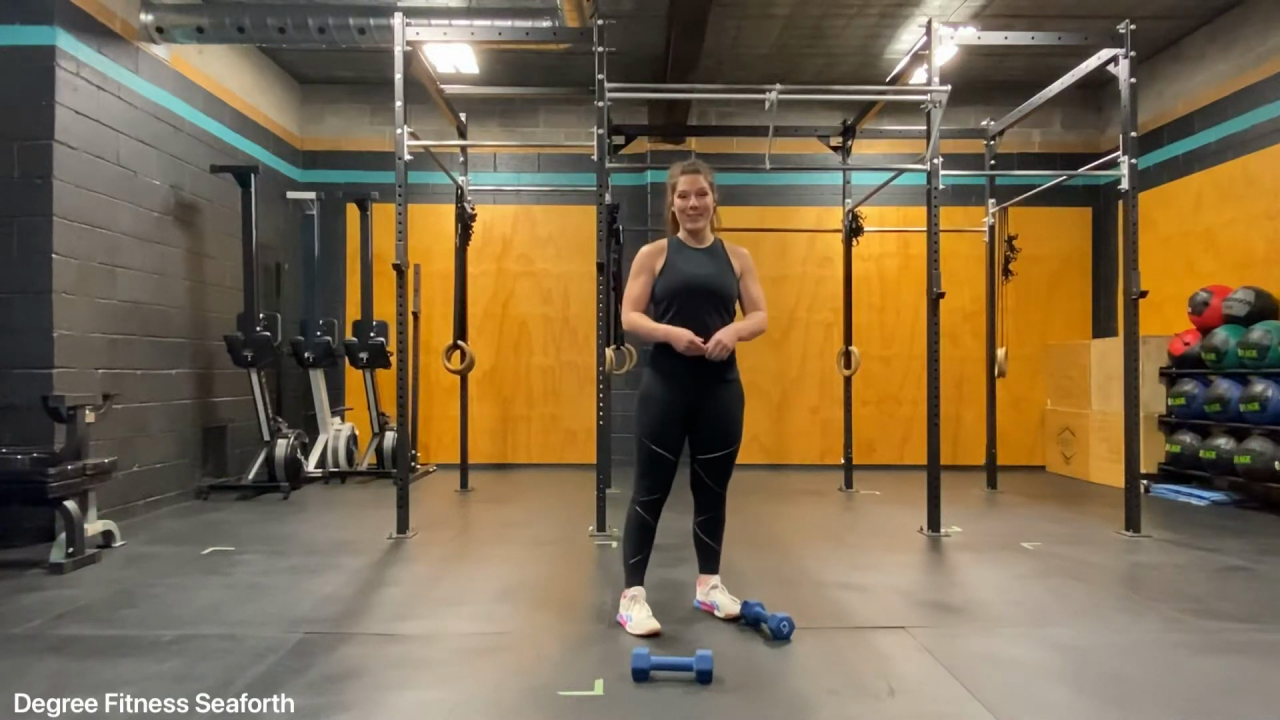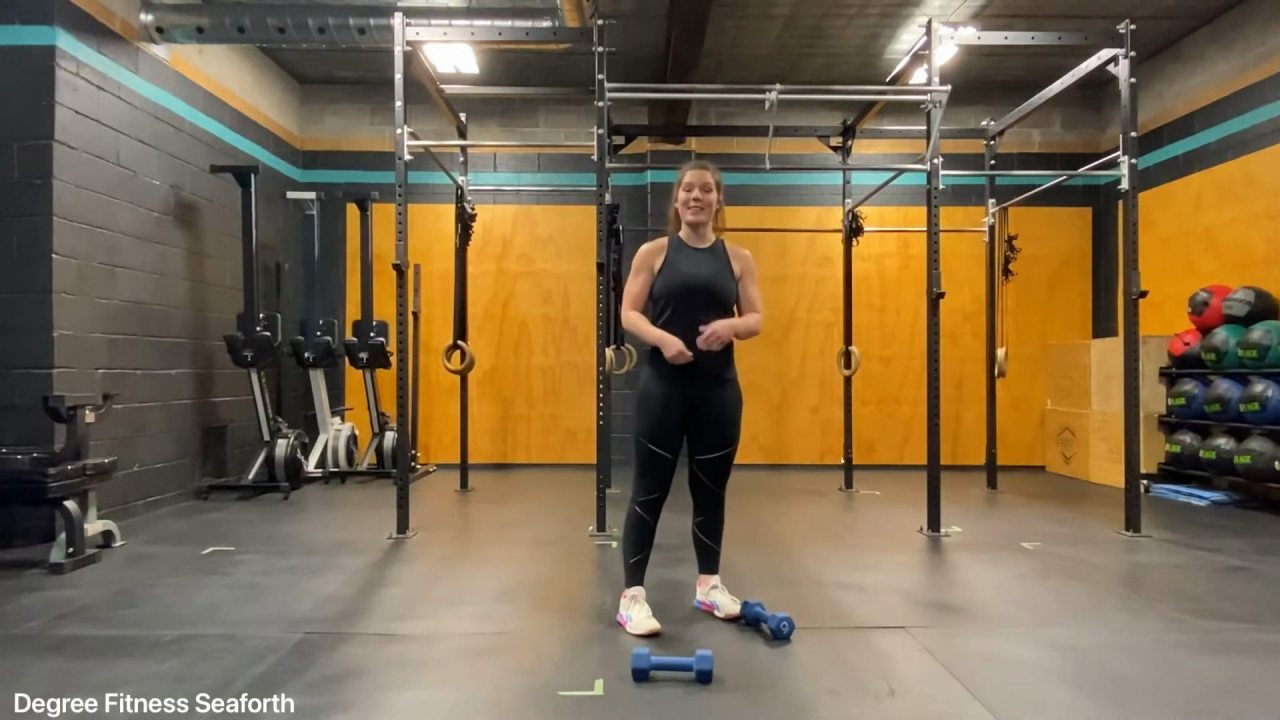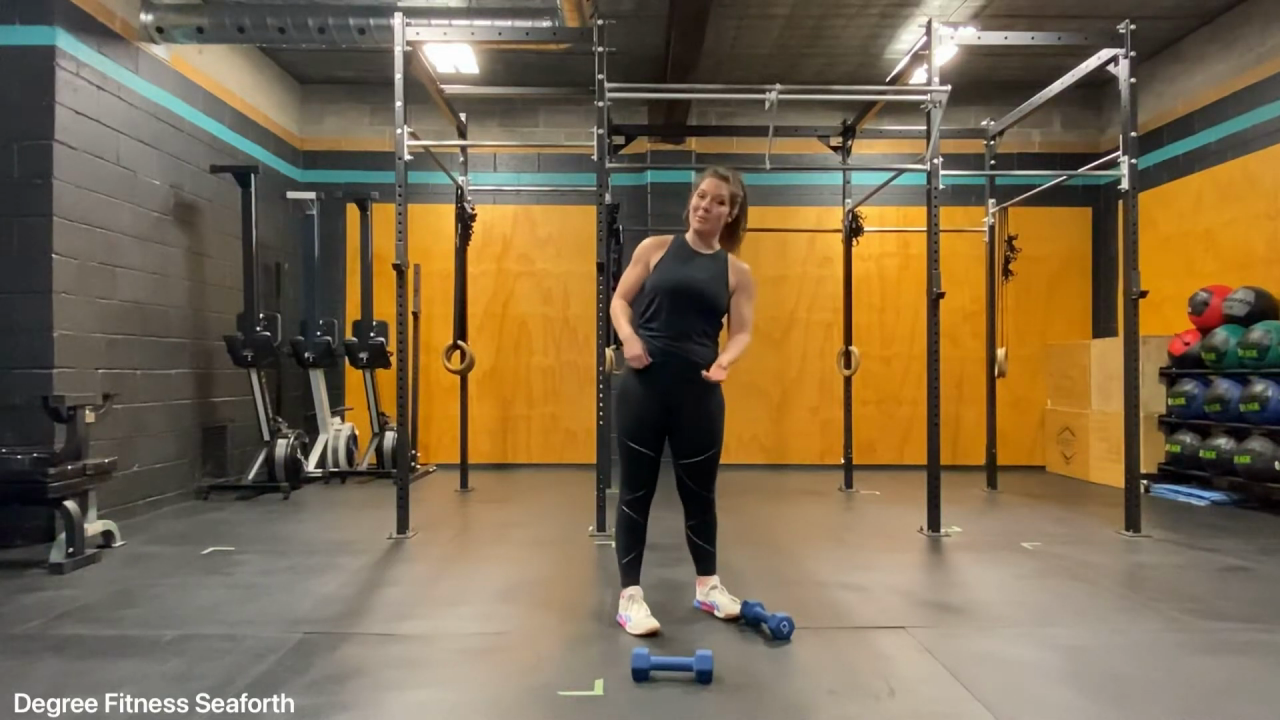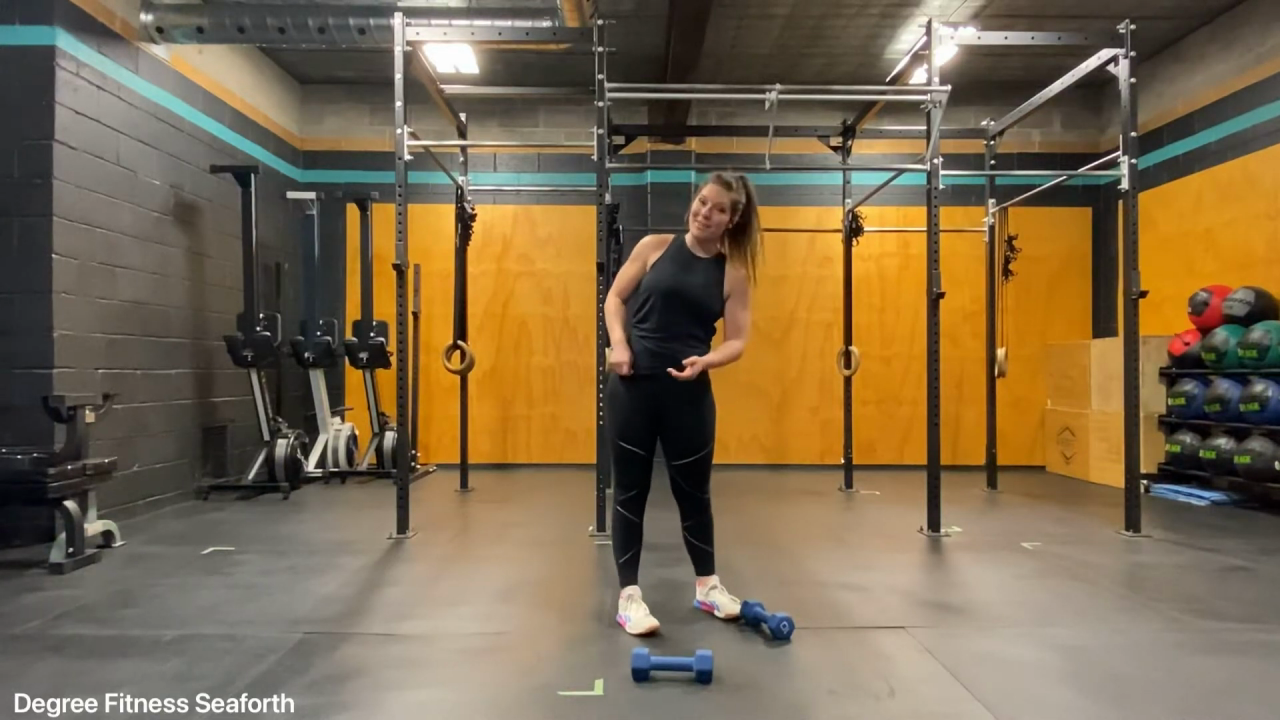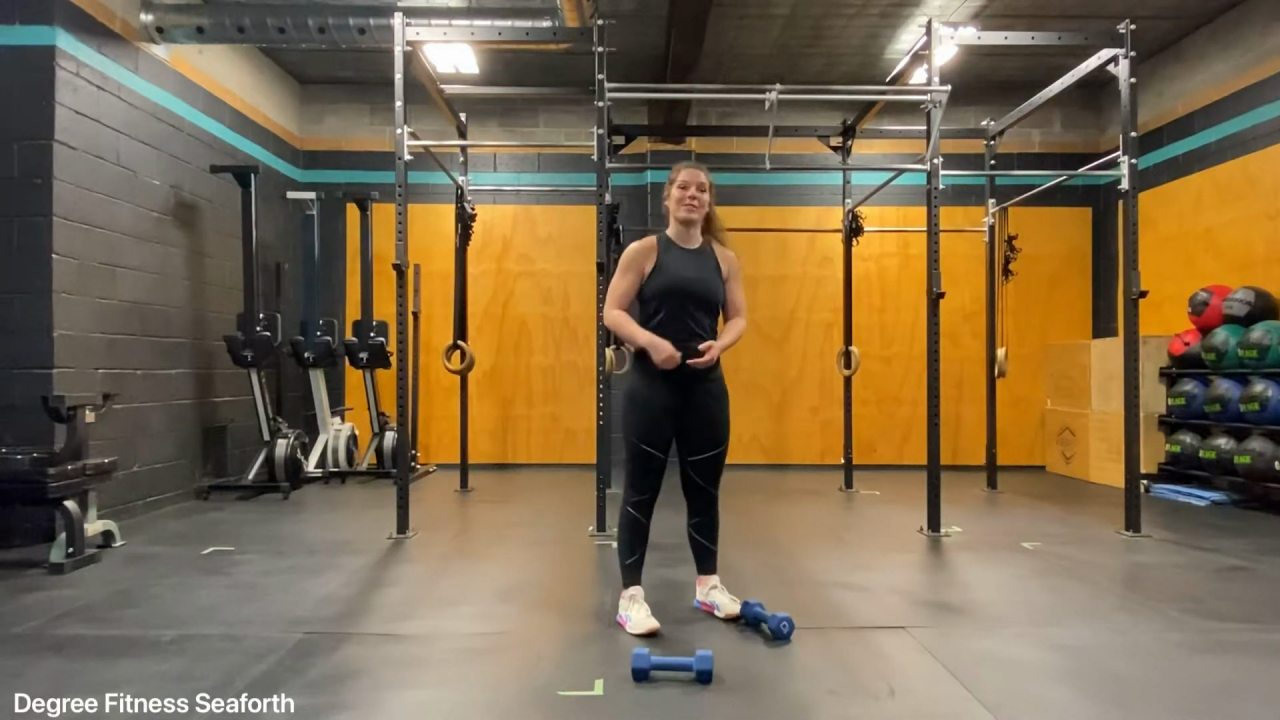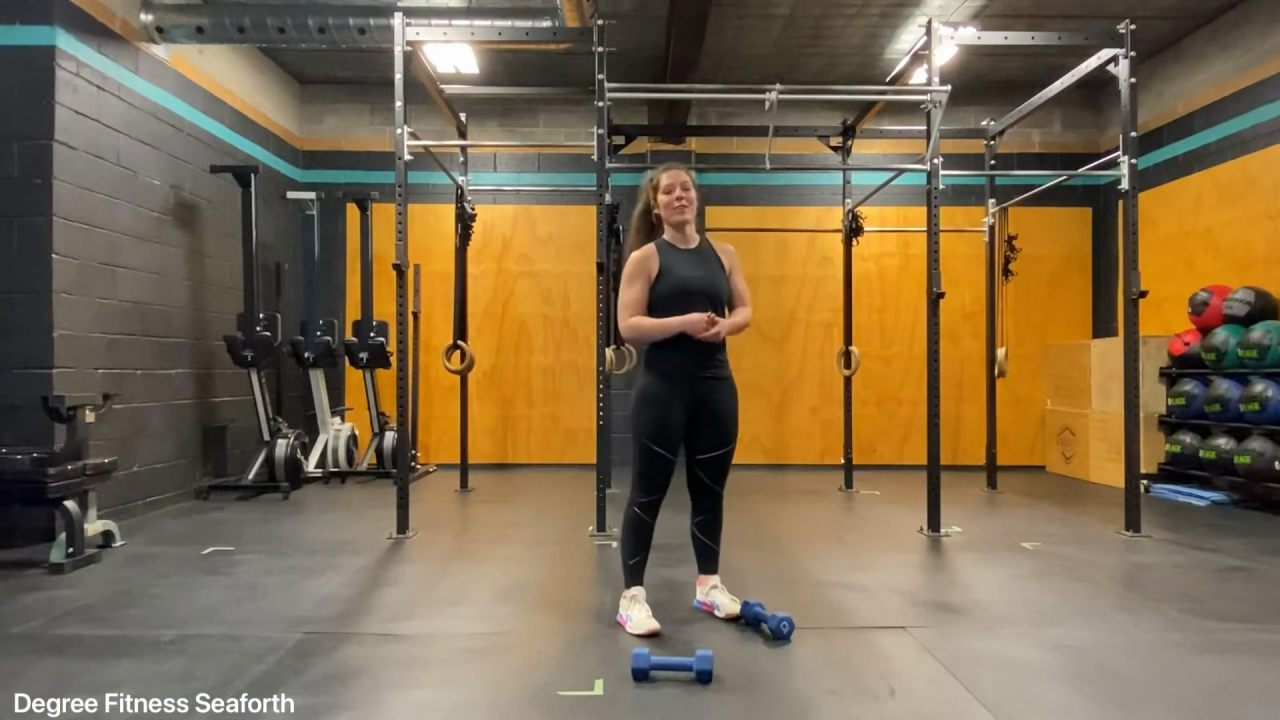
dt=0.5s
person 1, frame 1
left shoulder: (737, 257)
right shoulder: (653, 254)
left elbow: (760, 317)
right elbow: (630, 316)
left wrist: (734, 330)
right wrist: (669, 332)
left hip: (721, 387)
right hip: (665, 385)
left knee: (712, 489)
right knee: (650, 489)
left ankle: (708, 583)
right ankle: (632, 595)
person 1, frame 2
left shoulder: (737, 258)
right shoulder: (654, 252)
left elbow: (756, 320)
right elbow: (630, 312)
left wrist: (732, 328)
right wrist: (661, 337)
left hip: (718, 387)
right hip: (663, 384)
left knee: (711, 489)
right knee: (650, 489)
left ankle: (708, 584)
right ankle: (632, 595)
person 1, frame 3
left shoulder: (737, 271)
right shoulder: (655, 248)
left elbow: (741, 332)
right elbow: (620, 300)
left wrist: (725, 361)
right wrist: (629, 337)
left hip: (698, 390)
right hip: (644, 384)
left knee: (699, 490)
right knee: (636, 489)
left ankle: (707, 584)
right ankle: (630, 595)
person 1, frame 4
left shoulder: (733, 275)
right shoulder: (654, 247)
left elbow: (737, 340)
right elbow: (615, 298)
left wrist: (704, 362)
right wrist: (618, 342)
left hip: (688, 390)
right hip: (633, 382)
left knee: (693, 491)
right knee: (631, 489)
left ankle: (707, 584)
right ankle: (629, 595)
person 1, frame 5
left shoulder: (724, 258)
right shoulder: (644, 251)
left elbow: (738, 317)
right elbow: (613, 311)
left wrist: (719, 345)
right wrist: (651, 341)
left hip: (706, 386)
right hip: (652, 385)
left knee: (704, 489)
right knee: (641, 490)
left ankle: (708, 583)
right ankle: (631, 595)
person 1, frame 6
left shoulder: (723, 254)
right shoulder: (645, 257)
left elbow: (745, 309)
right elbow: (628, 324)
left wrist: (725, 324)
right wrist: (682, 323)
left hip: (715, 384)
right hip: (662, 385)
left knee: (709, 488)
right knee: (648, 490)
left ankle: (708, 583)
right ankle: (632, 596)
